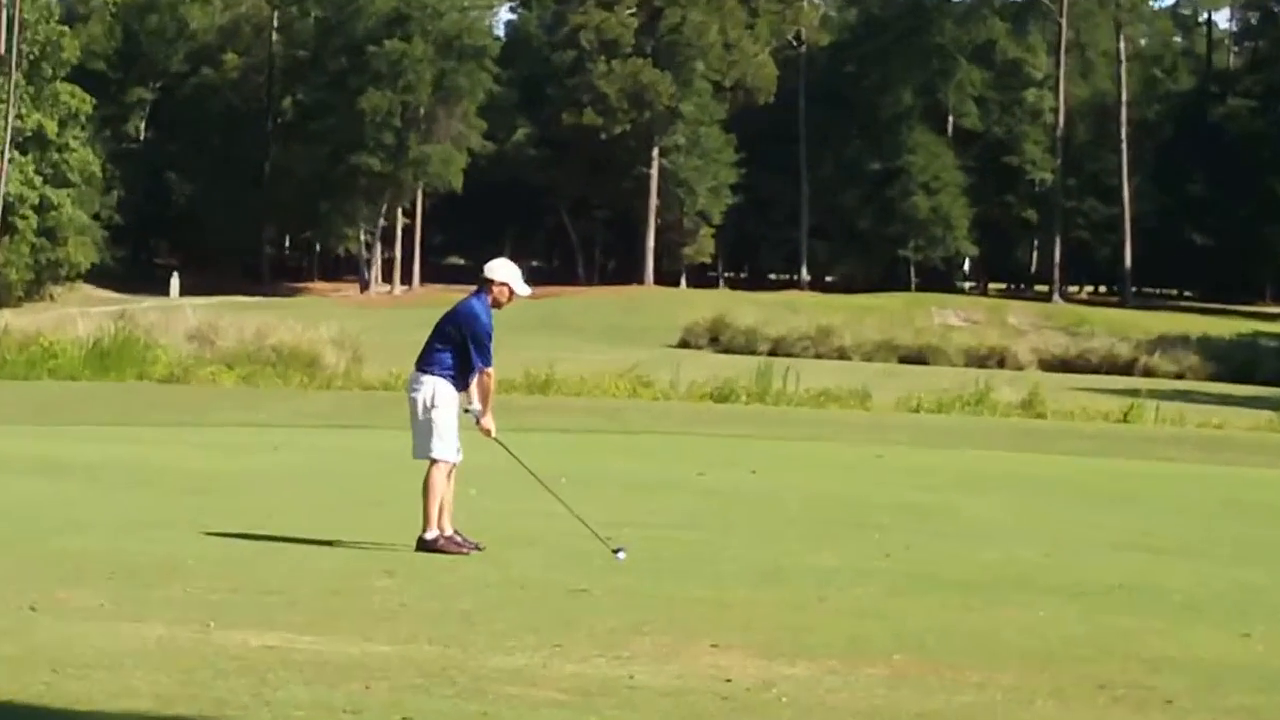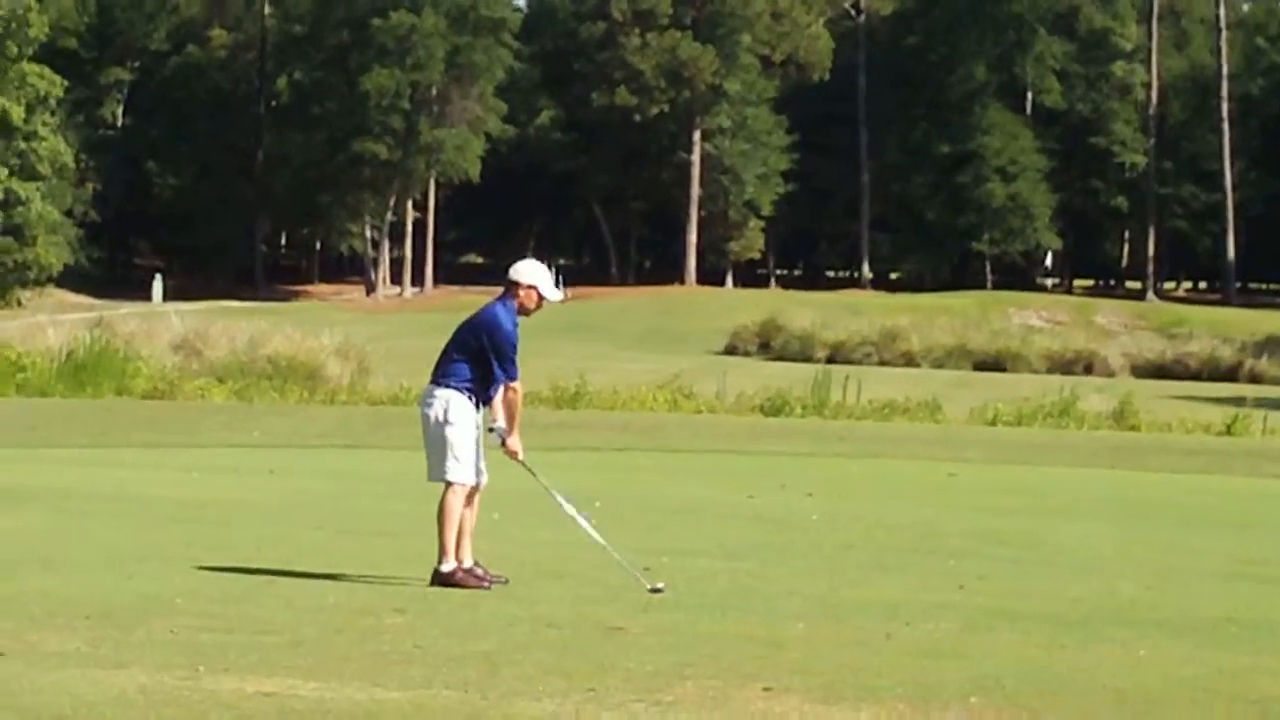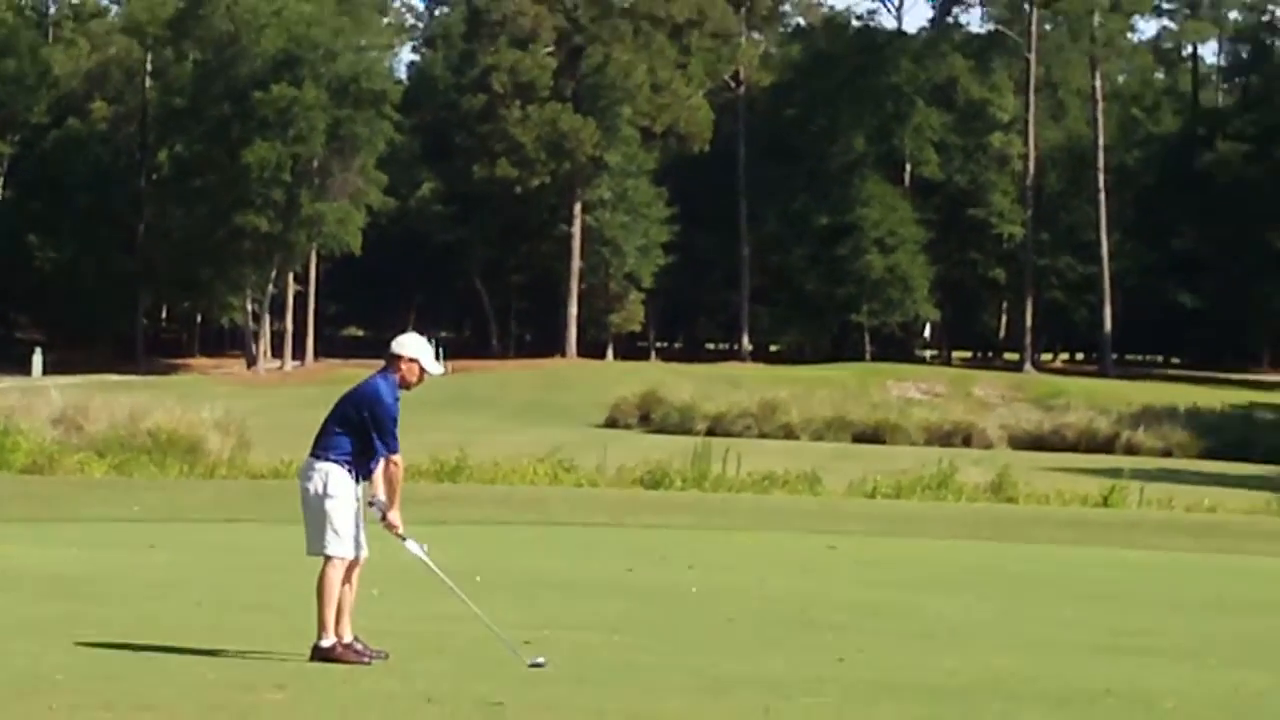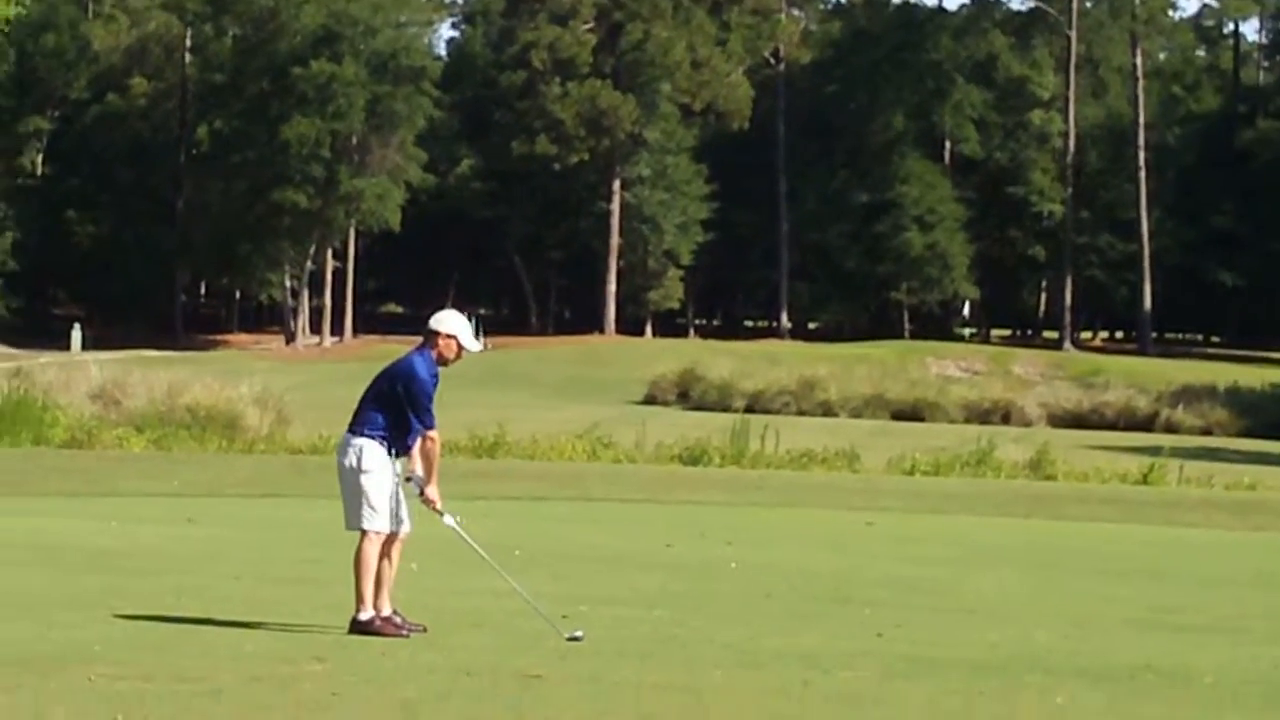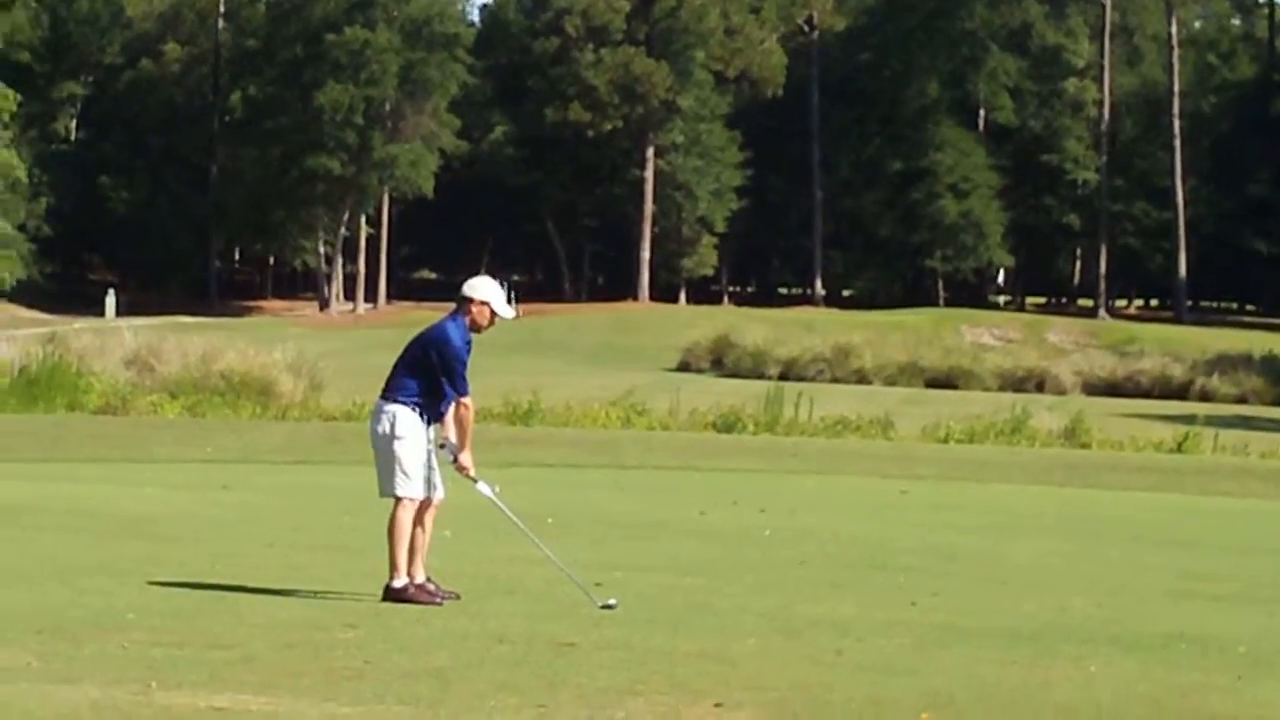
dt=0.4s
person 1, frame 1
left shoulder: (474, 309)
right shoulder: (477, 314)
left elbow: (472, 365)
right elbow: (487, 371)
left wrist: (475, 404)
right wrist: (487, 414)
left hip: (444, 386)
right hip: (435, 386)
left knee: (451, 461)
right knee: (441, 459)
left ankle: (445, 530)
right ankle: (430, 534)
person 1, frame 2
left shoulder: (499, 316)
right shoulder: (499, 321)
left elbow: (496, 379)
right elbow: (513, 386)
left wrist: (499, 423)
right wrist: (513, 434)
left hip: (463, 403)
right hip: (451, 401)
left knee: (474, 484)
right knee: (459, 483)
person 1, frame 3
left shoulder: (381, 390)
right shoulder: (380, 394)
left elbow: (377, 453)
right elbow: (394, 460)
left wrist: (379, 498)
right wrist: (394, 509)
left hip: (343, 477)
right hip: (331, 475)
left knee: (355, 558)
right knee: (337, 557)
left ankle: (344, 638)
right ankle: (326, 642)
person 1, frame 4
left shoulder: (421, 369)
right shoulder: (416, 371)
left elbow: (415, 429)
right elbow: (431, 436)
left wrist: (417, 472)
right wrist: (431, 484)
left hip: (383, 454)
right hip: (368, 450)
left knee: (396, 532)
right knee: (375, 531)
left ankle: (383, 610)
right ankle: (364, 615)
person 1, frame 5
left shoulder: (454, 334)
right shoulder: (449, 337)
left elbow: (449, 396)
right elbow: (464, 403)
left wrist: (451, 439)
right wrist: (465, 451)
left hip: (416, 420)
right hip: (401, 417)
left knee: (430, 498)
right knee: (409, 498)
left ankle: (417, 578)
